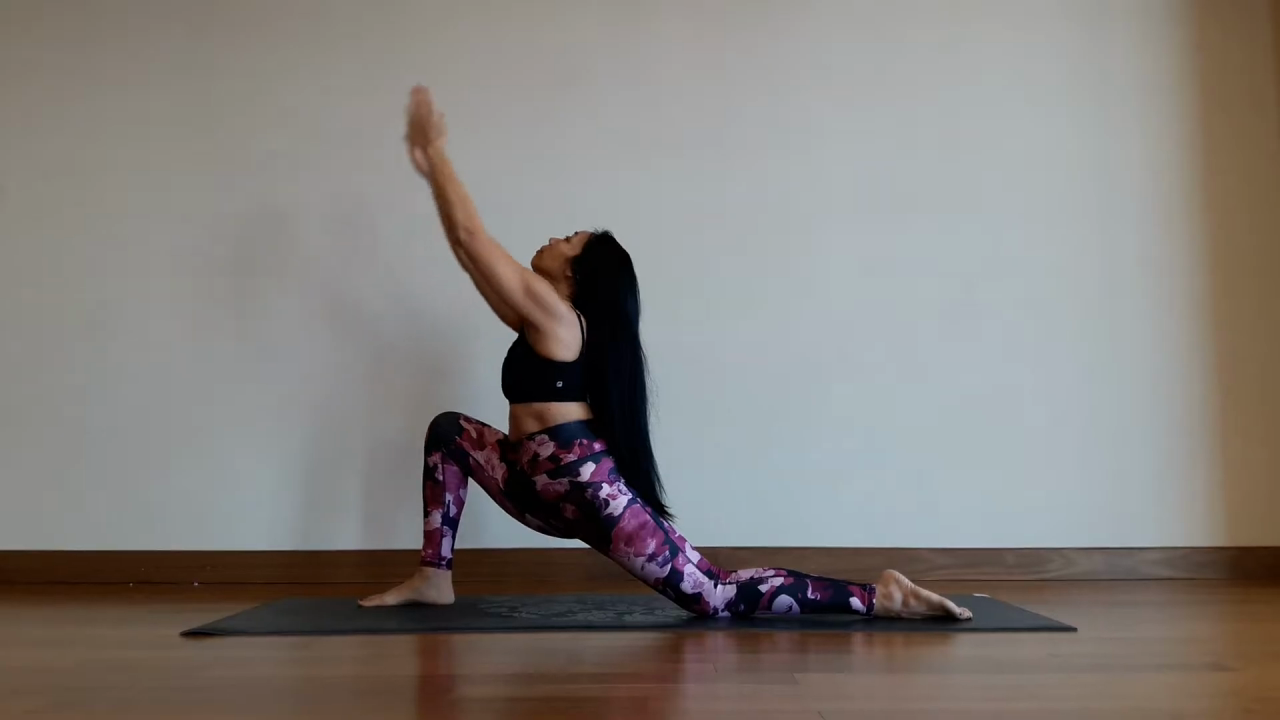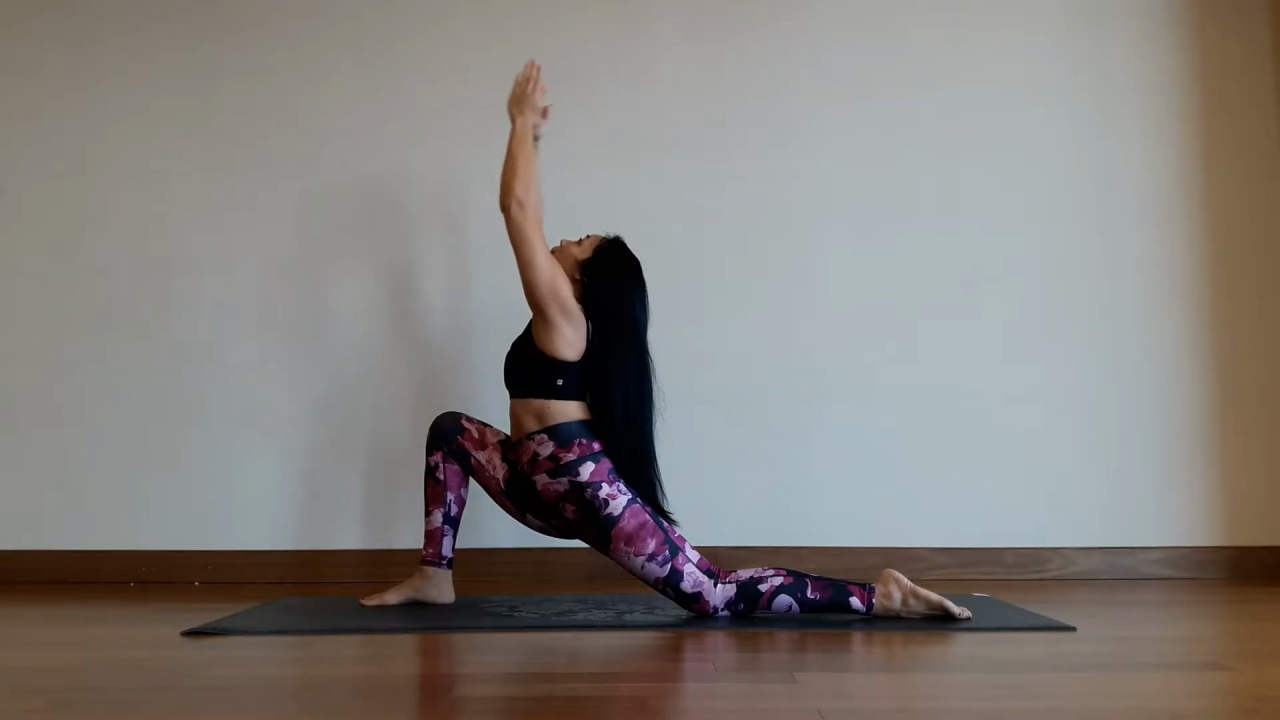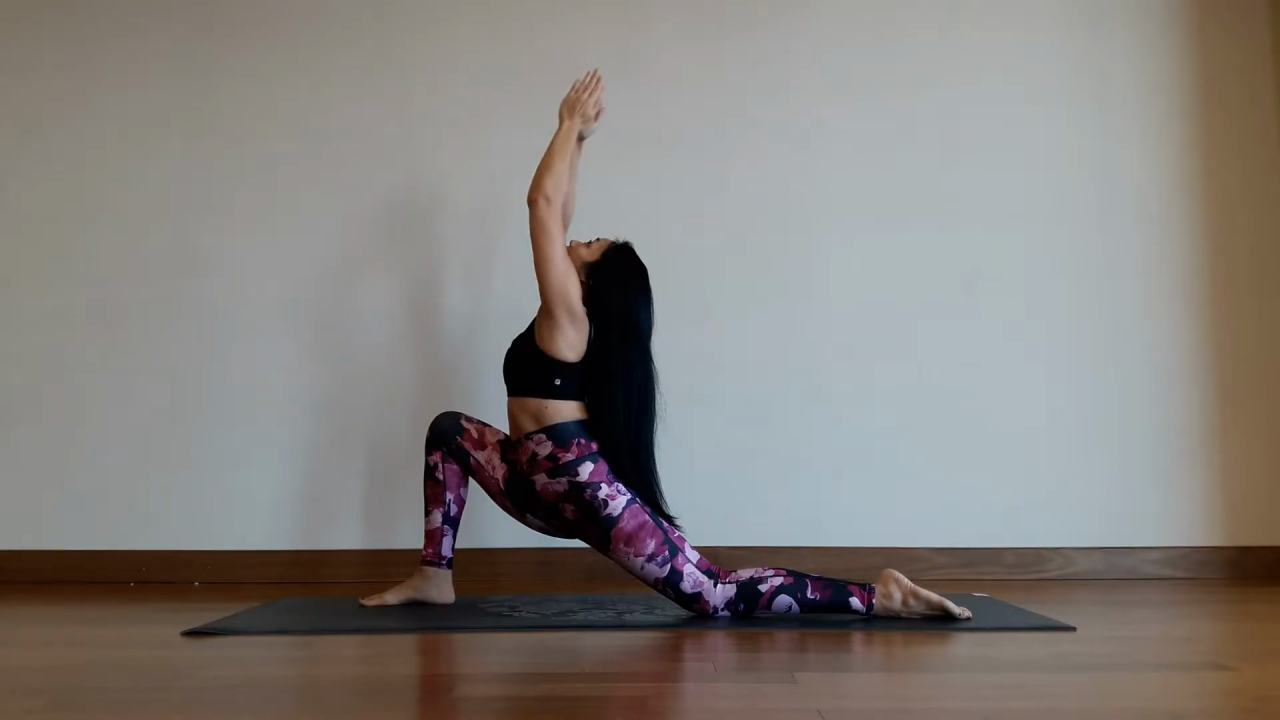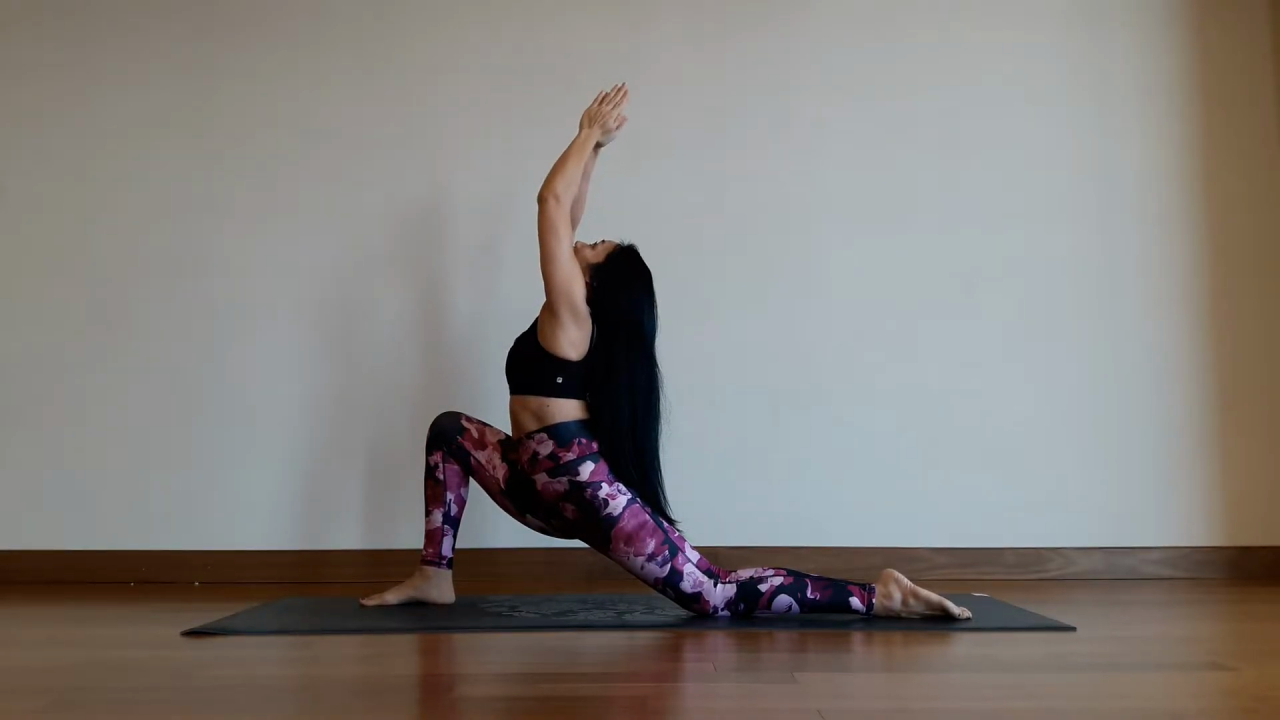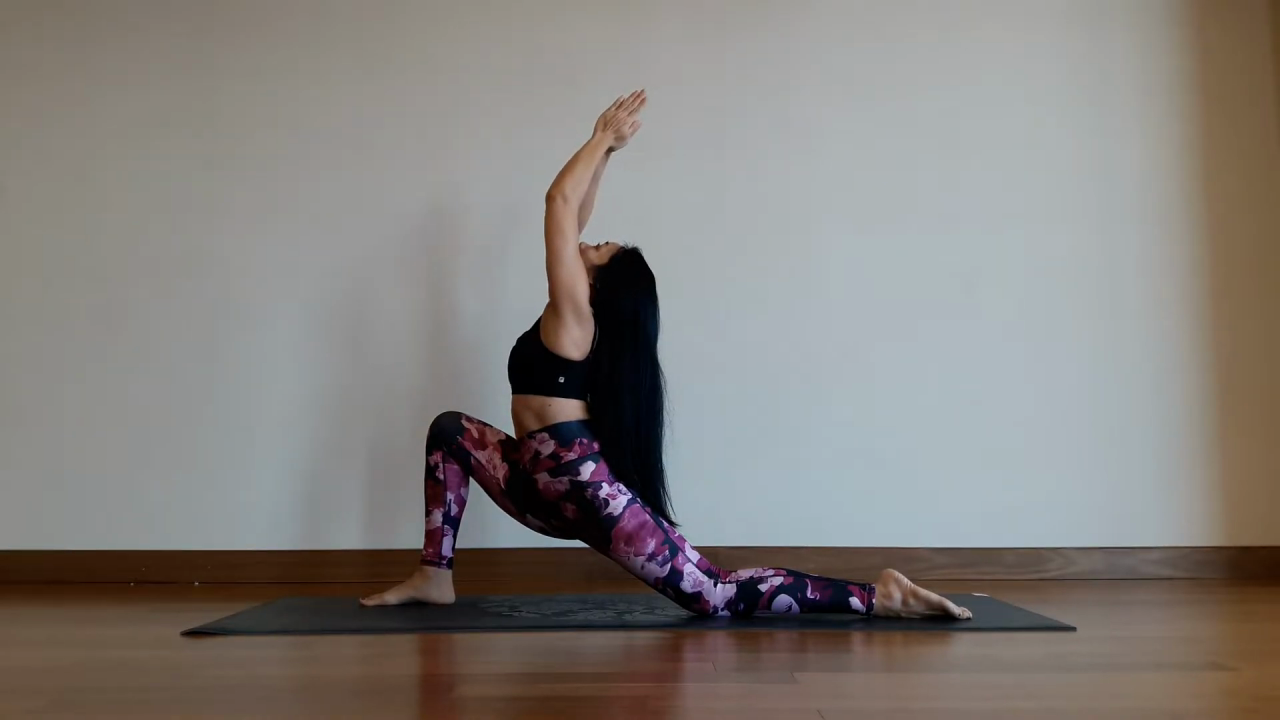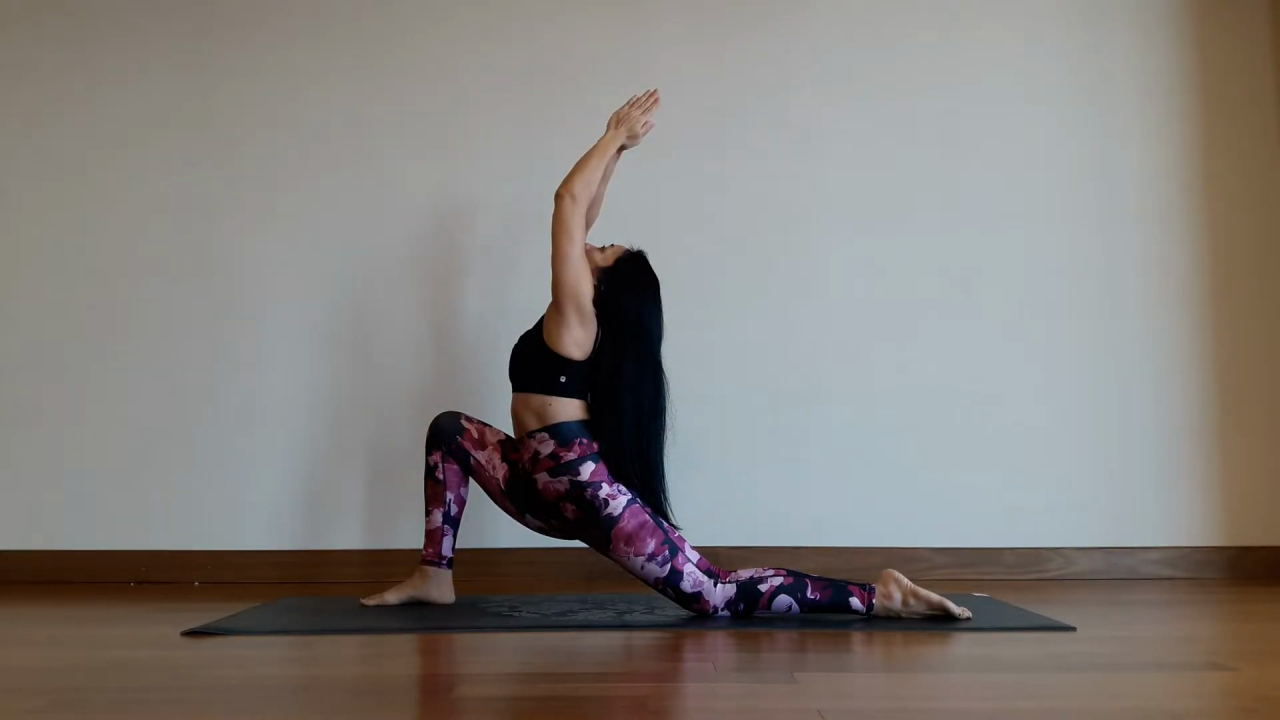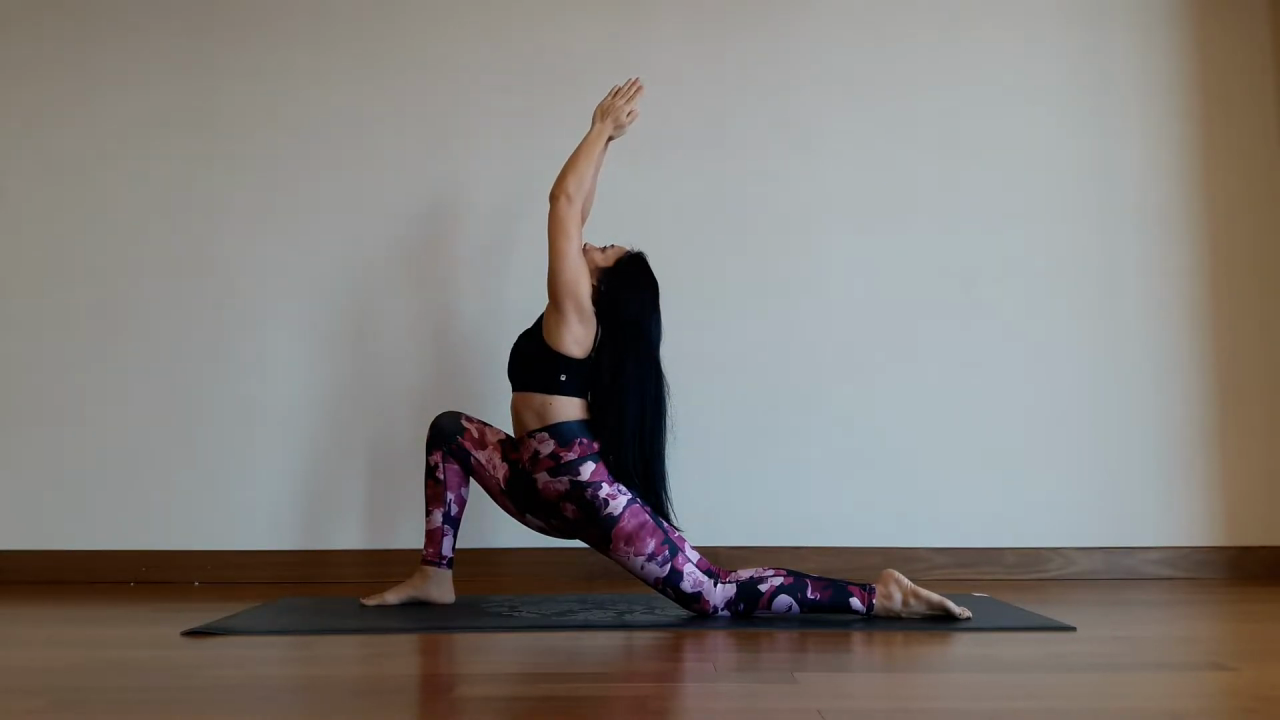
dt=0.5s
person 1, frame 1
left shoulder: (550, 310)
right shoulder: (540, 319)
left elbow: (471, 236)
right elbow: (472, 253)
left wrist: (436, 152)
right wrist: (432, 171)
left hip: (585, 485)
right hip: (552, 485)
left knee: (713, 595)
right knee: (448, 431)
left ankle: (879, 597)
right ankle: (434, 578)
person 1, frame 2
left shoulder: (561, 310)
right shoulder: (565, 317)
left elbow: (515, 208)
right elbow: (527, 216)
left wrist: (524, 125)
right wrist: (527, 131)
left hip: (582, 483)
right hip: (550, 484)
left knee: (713, 594)
right knee: (450, 430)
left ankle: (878, 596)
right ankle: (435, 577)
person 1, frame 3
left shoulder: (567, 311)
right shoulder: (571, 318)
left elbow: (541, 203)
right elbow: (555, 216)
left wrist: (570, 126)
right wrist: (576, 136)
left hip: (581, 484)
right hip: (550, 485)
left knee: (712, 593)
right knee: (450, 429)
left ankle: (879, 596)
right ankle: (435, 576)
person 1, frame 4
left shoulder: (570, 311)
right shoulder: (572, 318)
left elbow: (551, 202)
right elbow: (564, 217)
left wrist: (590, 135)
right wrist: (593, 142)
left hip: (582, 484)
right hip: (548, 487)
left knee: (711, 594)
right knee: (449, 431)
left ankle: (879, 597)
right ankle: (434, 576)
person 1, frame 5
left shoulder: (574, 311)
right shoulder: (576, 319)
left elbow: (559, 202)
right elbow: (571, 217)
left wrist: (603, 140)
right wrist: (604, 145)
left hip: (583, 485)
right hip: (549, 486)
left knee: (711, 592)
right knee: (449, 429)
left ankle: (878, 596)
right ankle: (435, 575)
person 1, frame 6
left shoulder: (576, 311)
right shoulder: (580, 319)
left elbow: (568, 202)
right elbow: (580, 215)
left wrist: (616, 137)
right wrist: (617, 144)
left hip: (580, 484)
right hip: (550, 486)
left knee: (711, 594)
right knee: (449, 430)
left ankle: (880, 597)
right ankle: (435, 576)
person 1, frame 7
left shoulder: (574, 311)
right shoulder: (578, 319)
left elbow: (563, 201)
right elbow: (572, 213)
left wrist: (601, 130)
right wrist: (603, 136)
left hip: (584, 487)
right hip: (548, 487)
left knee: (712, 592)
right knee: (449, 431)
left ankle: (879, 597)
right ankle: (435, 576)
